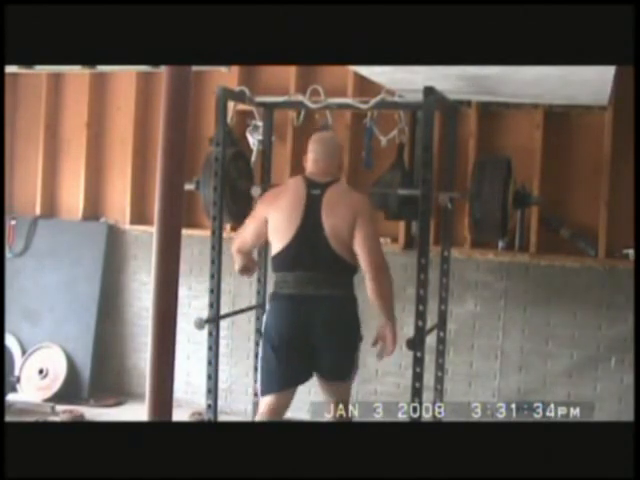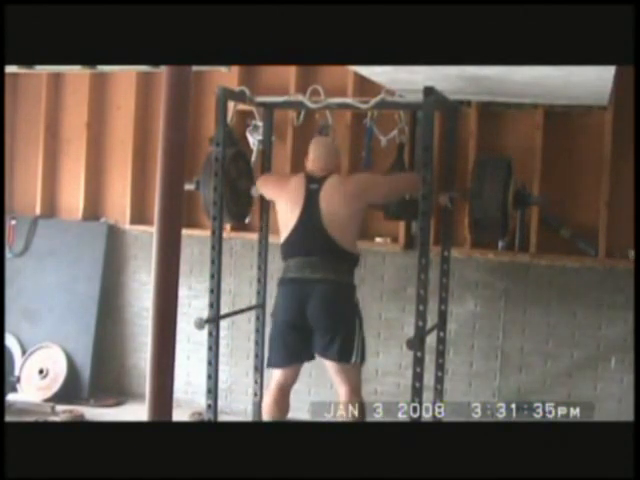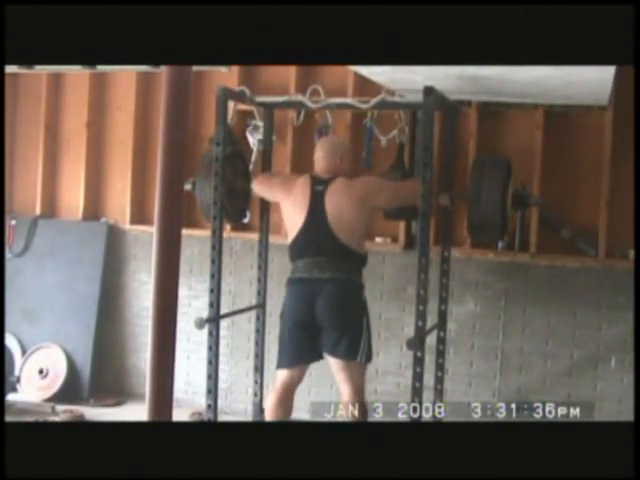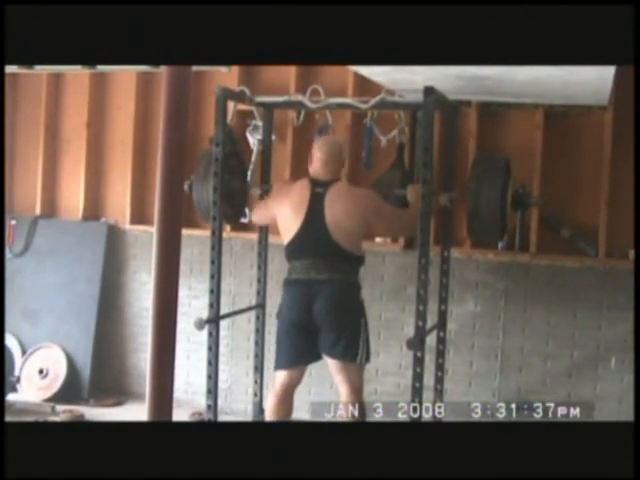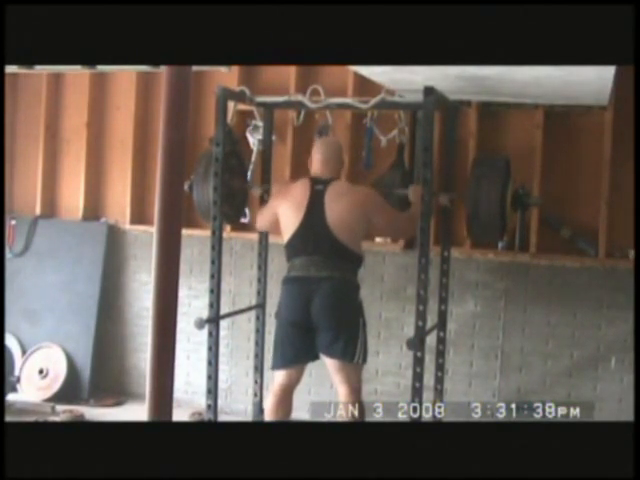
dt=1s
person 1, frame 1
left shoulder: (276, 198)
right shoulder: (355, 204)
left elbow: (240, 247)
right elbow: (374, 269)
left wrist: (244, 263)
right wrist: (389, 321)
left hip: (286, 311)
right hip: (336, 313)
left knee: (271, 409)
right knee: (338, 403)
person 1, frame 2
left shoulder: (285, 187)
right shoulder: (354, 188)
left elbow: (261, 182)
right elbow: (404, 184)
right wrist: (422, 180)
left hip: (291, 293)
right hip: (333, 295)
left knee: (280, 381)
right knee: (349, 388)
person 1, frame 3
left shoulder: (290, 188)
right shoulder: (360, 190)
left elbow: (258, 182)
right elbow: (415, 191)
right wrist: (423, 186)
left hip: (299, 293)
right hip: (342, 295)
left knee: (285, 381)
right knee: (351, 388)
person 1, frame 4
left shoulder: (285, 194)
right shoulder: (360, 199)
left elbow: (257, 216)
right elbow: (407, 226)
right wrist: (416, 201)
left hip: (295, 295)
right hip: (339, 297)
left knee: (283, 382)
right knee: (350, 387)
person 1, frame 5
left shoulder: (286, 194)
right shoulder: (360, 197)
left elbow: (261, 223)
right elbow: (405, 228)
right wrist: (417, 202)
left hip: (295, 293)
right hip: (337, 295)
left knee: (283, 381)
right knee: (348, 387)
